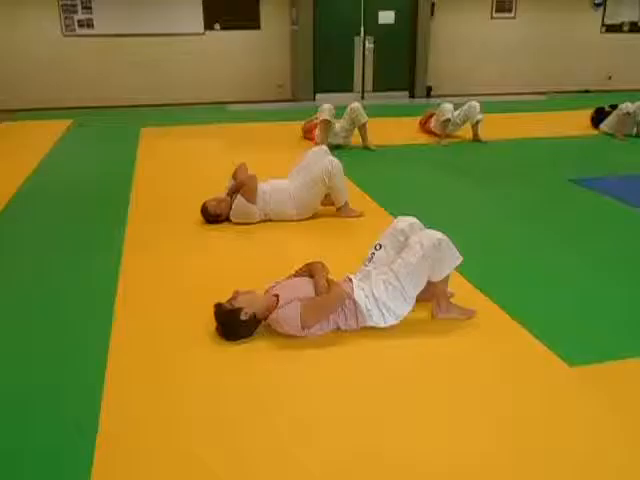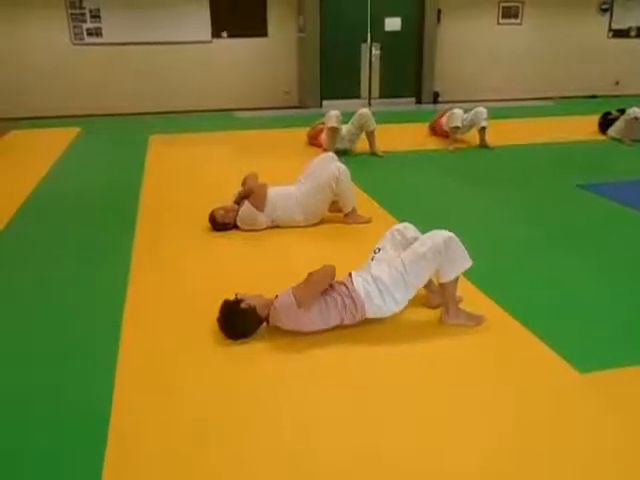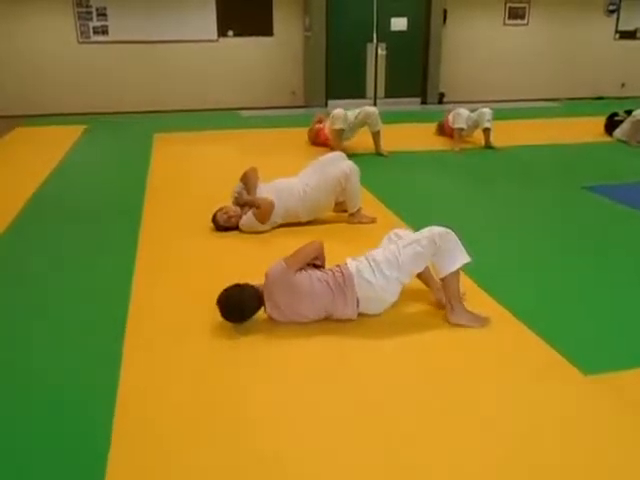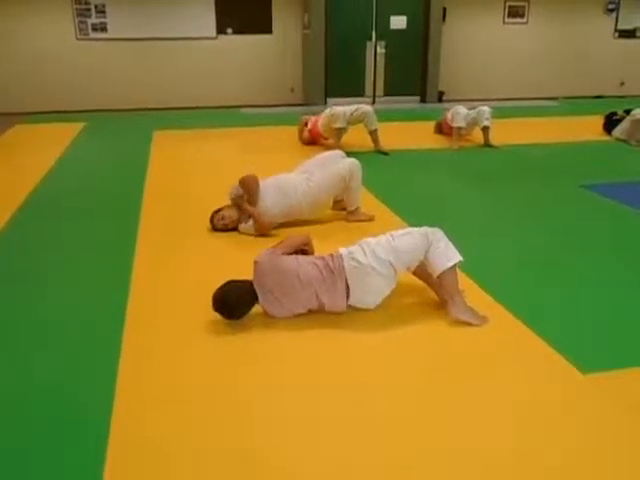
dt=0.5s
person 1, frame 1
left shoulder: (273, 294)
right shoulder: (288, 319)
left elbow: (316, 267)
right elbow: (337, 296)
left wrist: (314, 270)
right wrist: (321, 277)
left hip: (360, 283)
right hip: (377, 304)
left knee: (407, 225)
right knee: (434, 241)
left ankle: (427, 286)
right ankle: (443, 306)
person 1, frame 2
left shoulder: (277, 312)
right shoulder: (285, 308)
left elbow: (315, 278)
right elbow: (328, 272)
left wrist: (314, 279)
right wrist: (318, 278)
left hip: (360, 282)
right hip: (374, 293)
left knee: (403, 231)
right knee: (444, 240)
left ankle: (434, 293)
right ankle: (452, 311)
person 1, frame 3
left shoulder: (277, 313)
right shoulder: (276, 278)
right elbow: (316, 246)
left wrist: (315, 269)
left hip: (364, 301)
right hip: (363, 280)
left knee: (400, 236)
right knee: (440, 236)
left ankle: (440, 293)
right ankle: (455, 309)
person 1, frame 4
left shoulder: (273, 309)
right shoulder: (264, 266)
right elbow: (304, 238)
left hip: (357, 295)
right hip: (356, 266)
left knee: (405, 248)
right knee: (432, 236)
left ankle: (442, 290)
right ankle: (456, 303)
person 2, frame 1
left shoulder: (233, 195)
right shoulder: (239, 212)
left elbow: (242, 167)
right elbow: (251, 179)
left wrist: (233, 187)
right wrist: (234, 189)
left hip: (291, 187)
right hip: (297, 201)
left knee: (321, 151)
right knee: (332, 164)
left ankle: (327, 197)
right ankle: (343, 208)
person 2, frame 2
left shoulder: (241, 202)
right shoulder: (246, 218)
left elbow: (252, 177)
right elbow: (261, 187)
left wrist: (242, 193)
right wrist: (242, 195)
left hip: (297, 191)
right hip: (304, 207)
left knee: (329, 158)
right knee: (338, 170)
left ankle: (335, 203)
right ankle: (350, 214)
person 2, frame 3
left shoulder: (240, 193)
right shoulder: (247, 223)
left elbow: (252, 171)
right elbow: (268, 205)
left wrist: (250, 197)
right wrist: (250, 200)
left hip: (300, 184)
right hip: (306, 200)
left knee: (339, 157)
right knee: (349, 169)
left ankle: (340, 204)
right ankle: (355, 214)
person 2, frame 4
left shoulder: (237, 194)
right shoulder: (245, 225)
left elbow: (251, 179)
right elbow: (268, 224)
right wrist: (249, 209)
left hip: (298, 178)
right hip: (307, 194)
left knee: (338, 156)
right knee: (352, 165)
left ankle: (338, 201)
right ankle: (354, 212)
